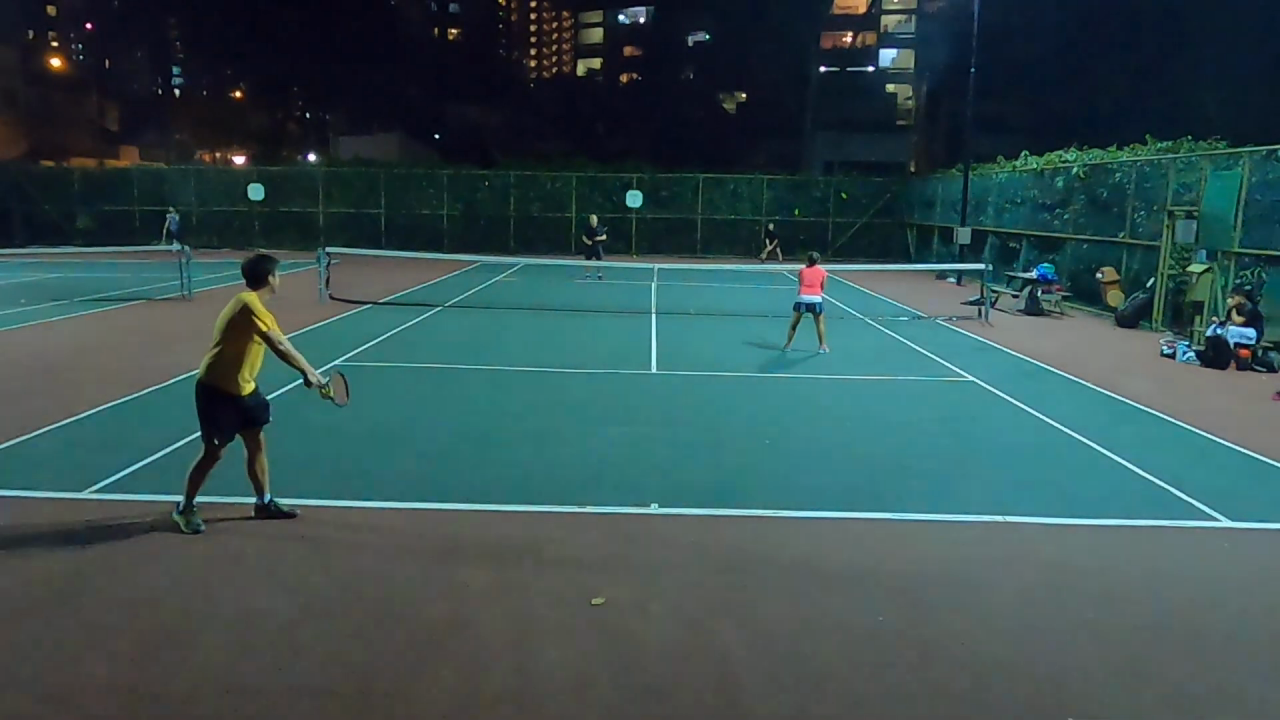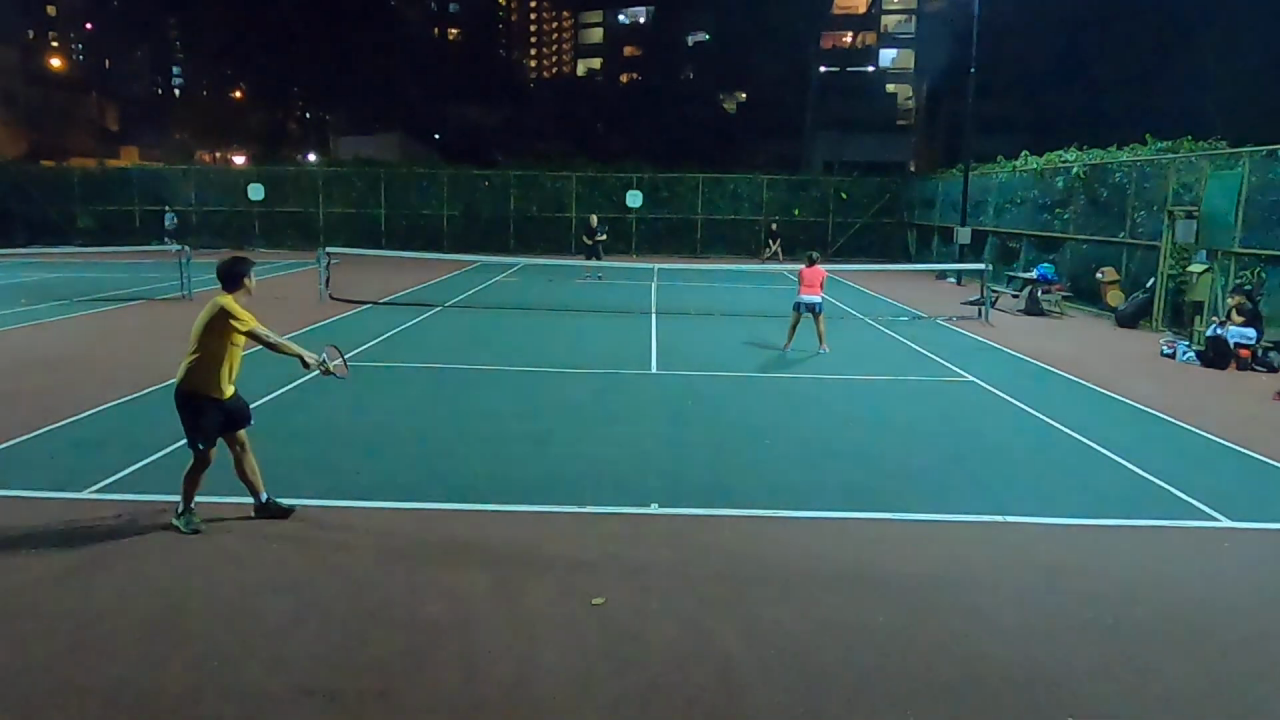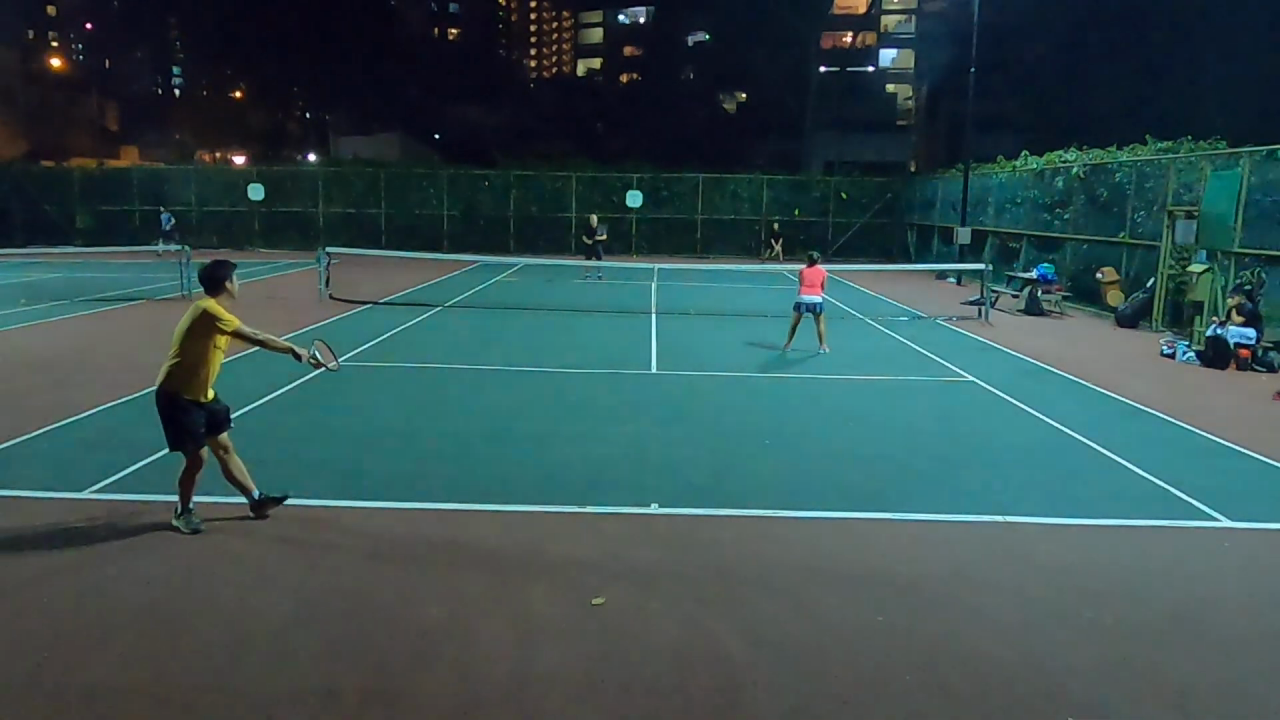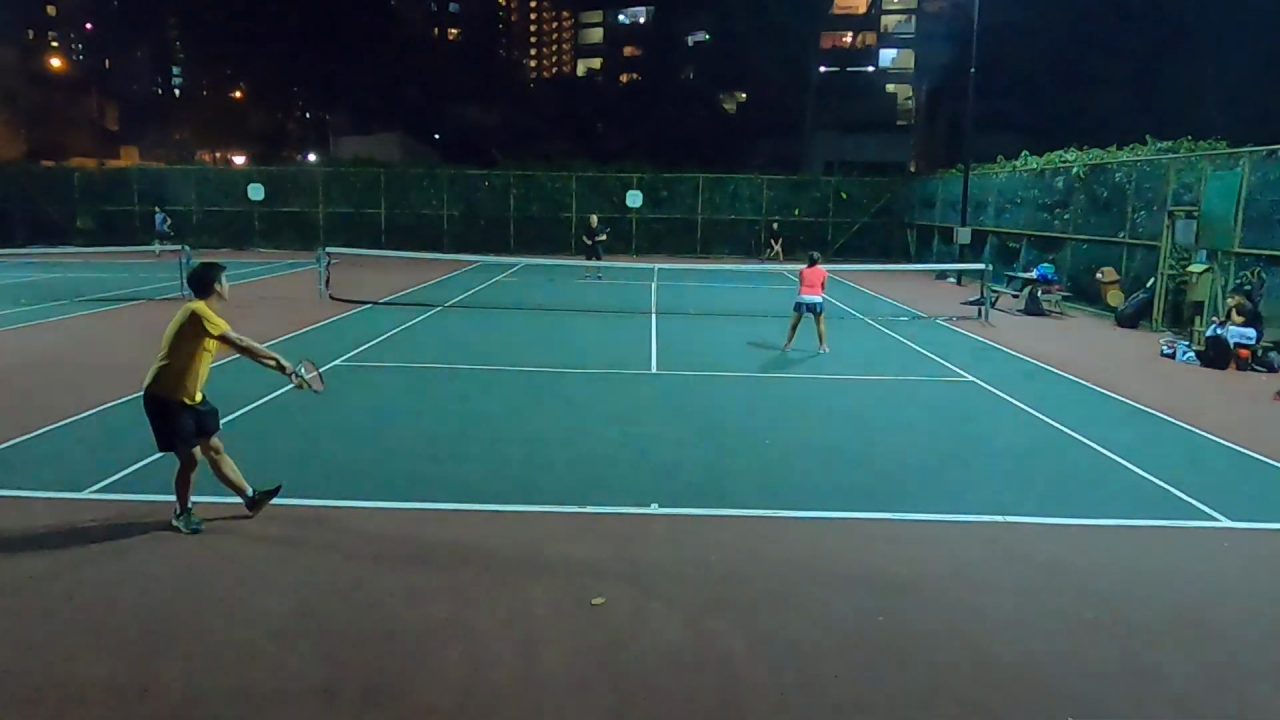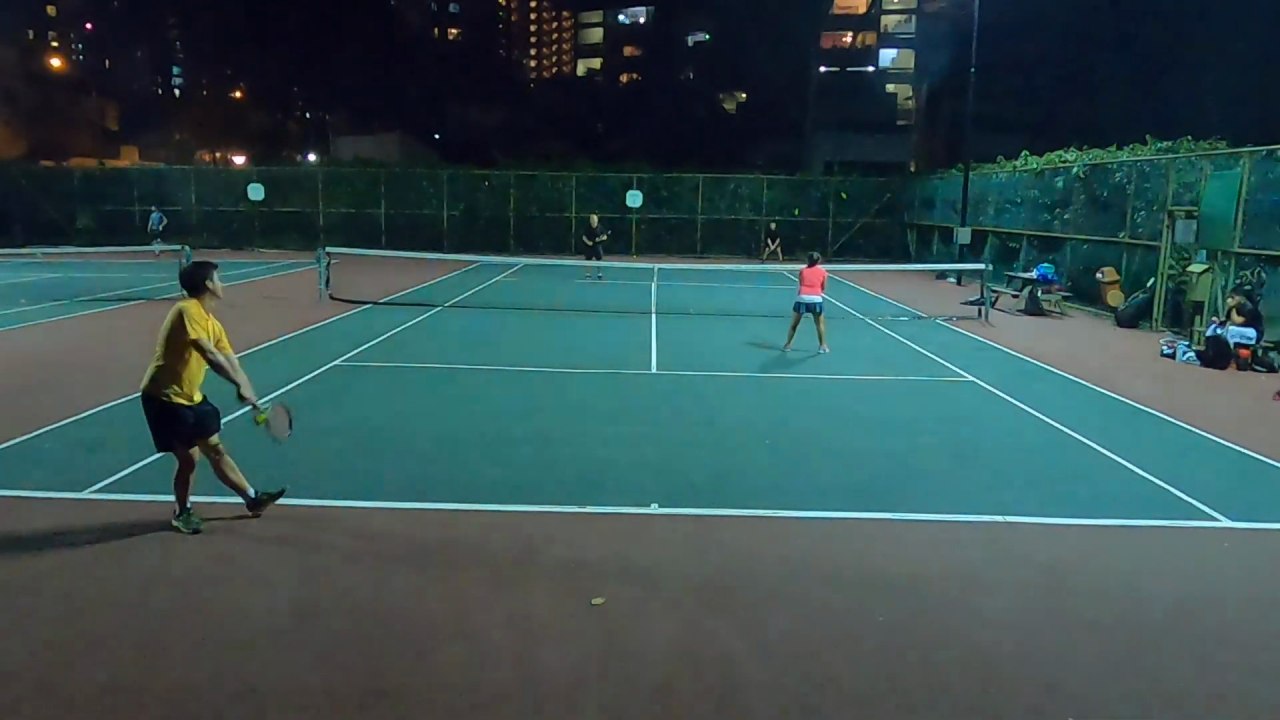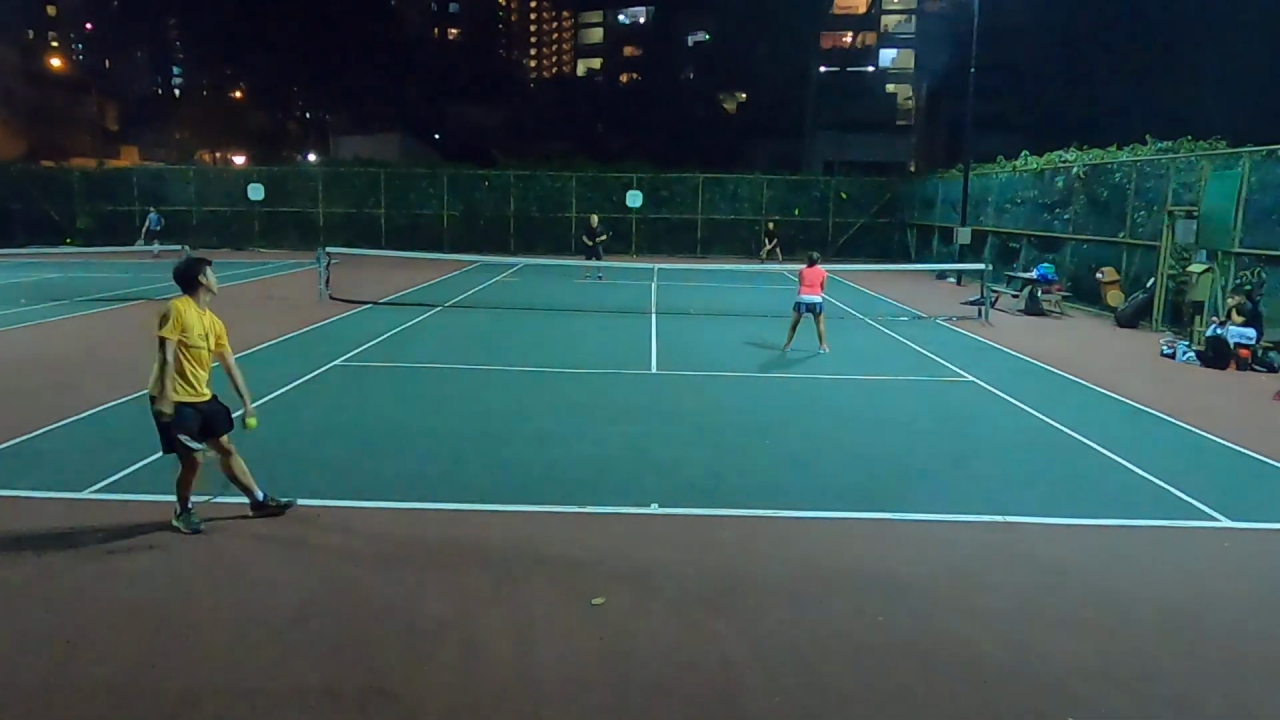
dt=0.2s
person 1, frame 1
left shoulder: (254, 308)
right shoulder: (248, 304)
left elbow: (282, 344)
right elbow: (278, 346)
left wrist: (309, 370)
right wrist: (307, 372)
left hip: (243, 389)
right hip: (216, 389)
left knee: (256, 444)
right knee: (213, 452)
left ankle: (265, 503)
right ankle: (185, 508)
person 1, frame 2
left shoulder: (232, 309)
right shoulder: (225, 307)
left elbow: (267, 339)
right elbow: (267, 340)
left wrist: (302, 354)
right wrist: (302, 354)
left hip: (222, 392)
right hip: (195, 394)
left knee: (241, 446)
right knee: (204, 457)
left ankle: (264, 503)
right ankle: (184, 512)
person 1, frame 3
left shoulder: (218, 314)
right shoulder: (207, 311)
left elbow: (254, 339)
right elbow: (255, 338)
left wrist: (289, 349)
right wrist: (293, 347)
left hip: (202, 395)
right hip: (177, 397)
left knee: (224, 449)
right knee: (197, 457)
left ankle: (257, 501)
right ankle: (183, 513)
person 1, frame 4
left shoulder: (215, 321)
right shoulder: (197, 312)
left elbow: (243, 348)
right elbow: (241, 344)
left wrist: (275, 363)
right wrist: (278, 359)
left hip: (191, 398)
right hip: (164, 398)
left knee: (215, 450)
right knee: (191, 458)
left ankle: (251, 497)
right ankle: (182, 512)
person 1, frame 5
left shoulder: (213, 324)
right shoulder: (185, 311)
left elbow: (230, 361)
right elbow: (210, 356)
left wrist: (247, 393)
right wrist: (242, 387)
left hip: (192, 398)
right hip: (163, 399)
left knee: (216, 449)
right knee: (189, 458)
left ankle: (253, 498)
right ankle: (182, 512)
person 1, frame 6
left shoulder: (213, 321)
right shoulder: (176, 310)
left elbow: (228, 362)
right elbow: (166, 355)
left wrist: (246, 401)
right wrist: (164, 396)
left hip: (204, 398)
right hip: (175, 401)
left knee: (226, 450)
right knee: (192, 460)
left ankle: (260, 500)
right ankle: (183, 512)
